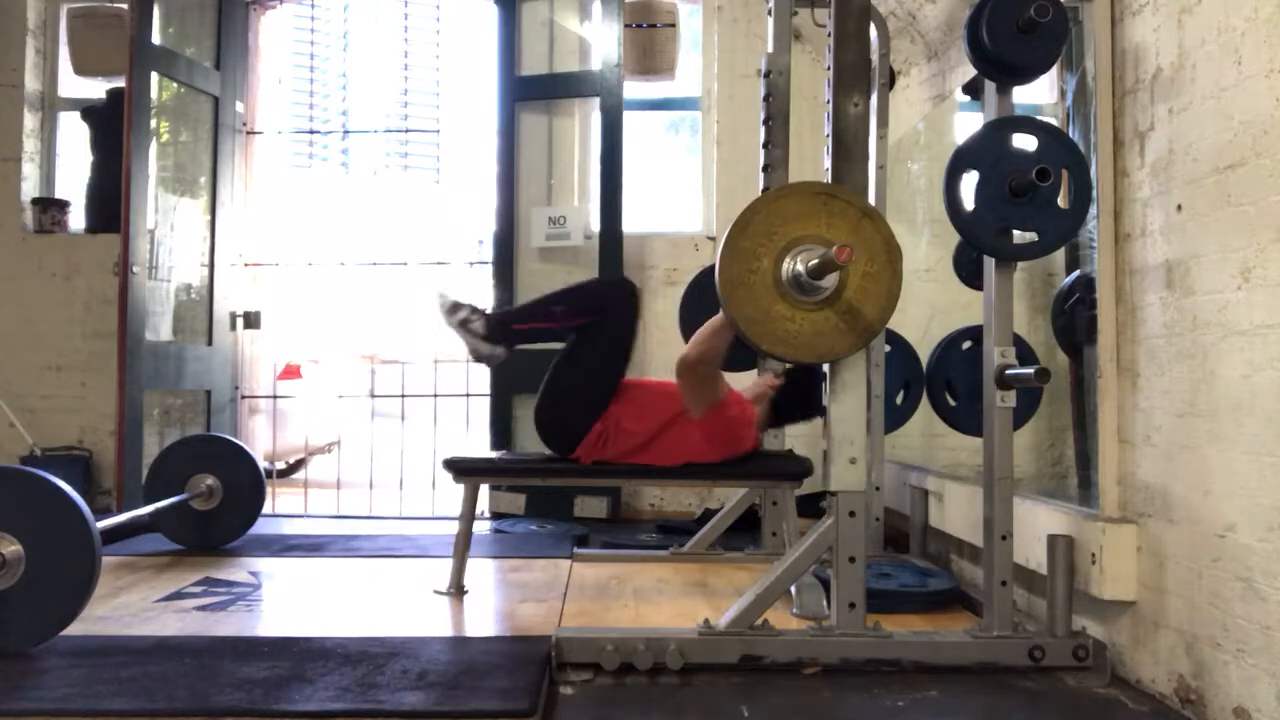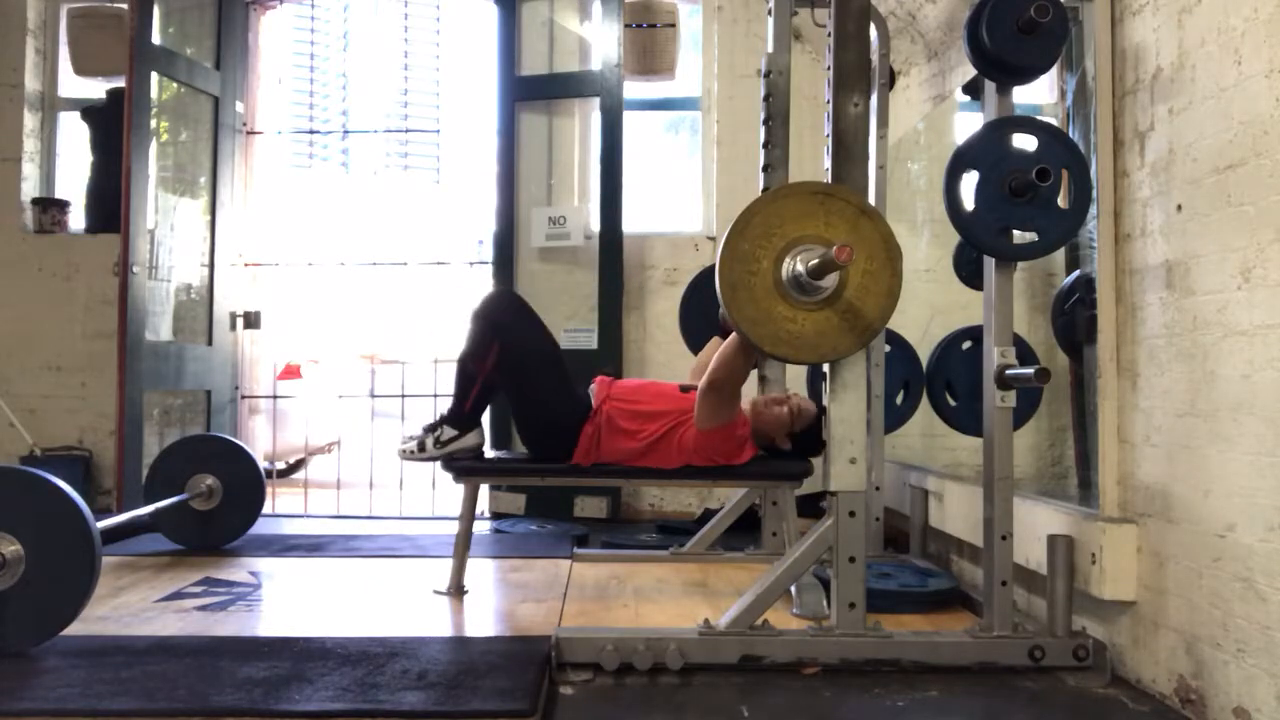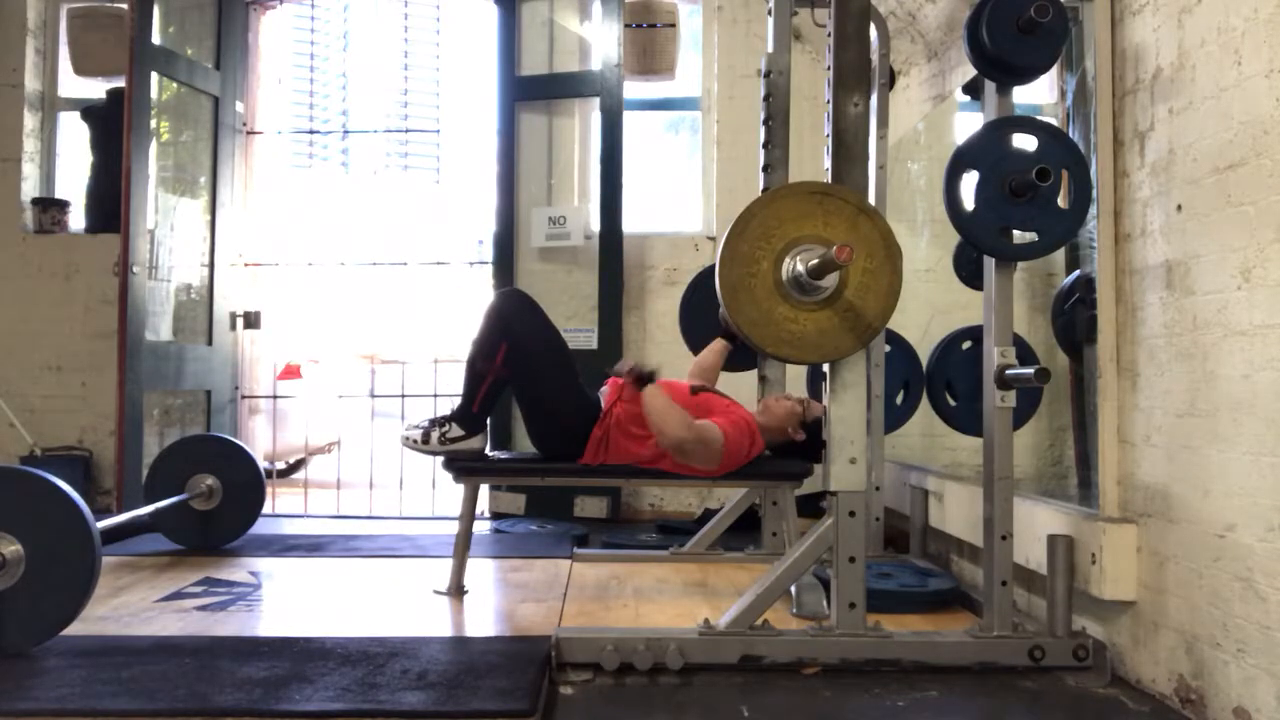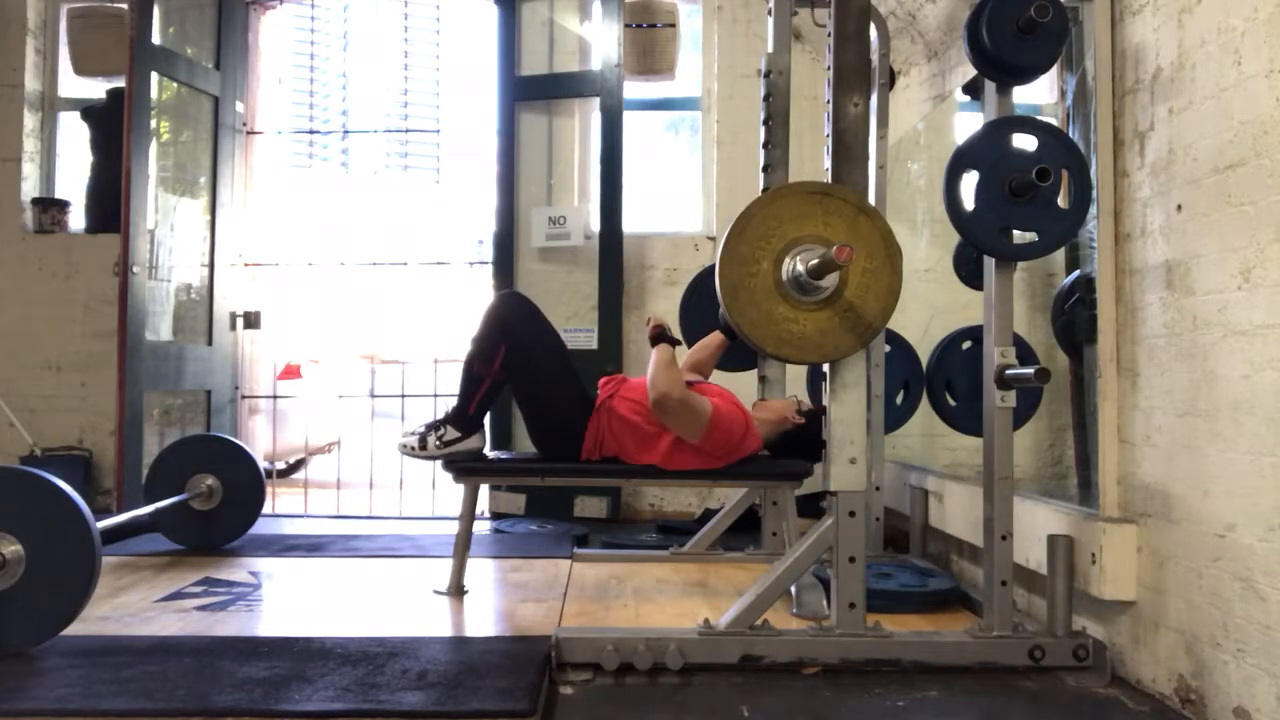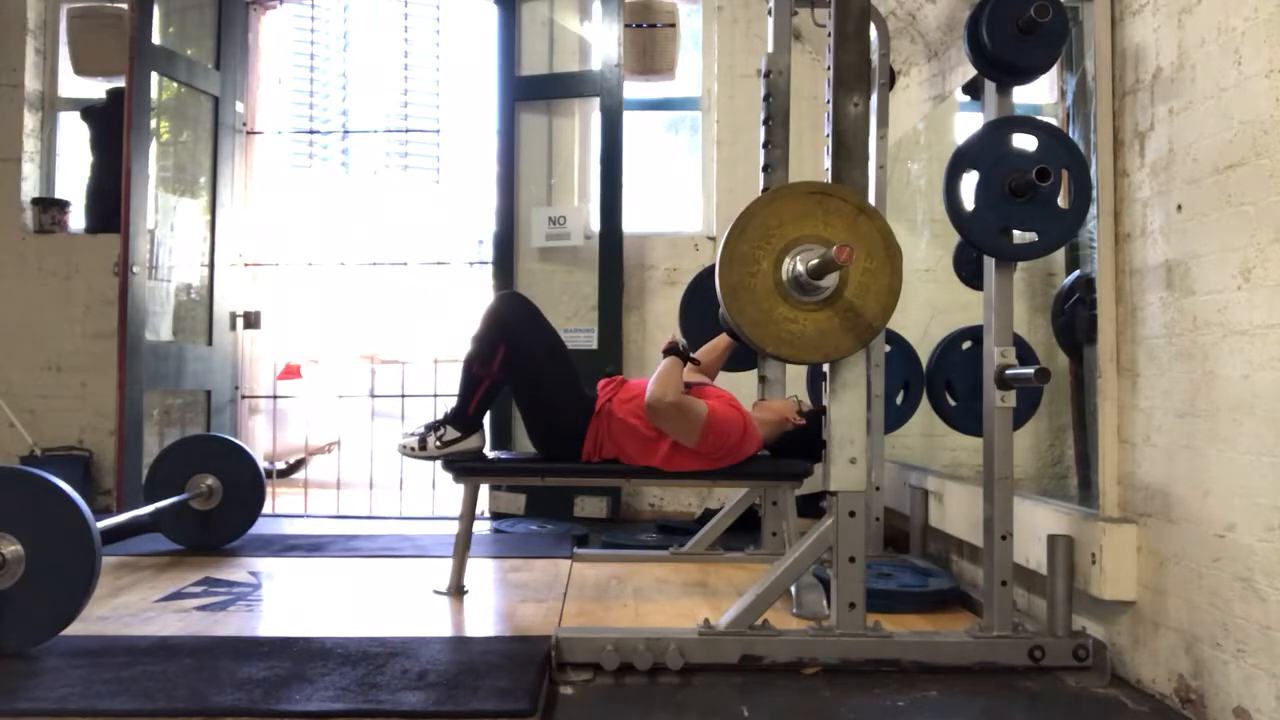
dt=1s
person 1, frame 1
left shoulder: (728, 422)
right shoulder: (740, 426)
left elbow: (691, 362)
right elbow: (698, 363)
left hip: (575, 427)
right hip: (582, 426)
left knee: (616, 295)
right knee: (614, 301)
left ankle: (492, 332)
right ankle: (494, 333)
person 1, frame 2
left shoulder: (729, 443)
right shoulder: (735, 426)
left elbow: (717, 382)
right elbow: (701, 377)
right wrist: (732, 326)
left hip: (569, 434)
right hip: (584, 413)
left knee: (498, 311)
right knee: (504, 308)
left ankle: (458, 429)
right ankle: (461, 425)
person 1, frame 3
left shoulder: (740, 436)
right shoulder: (738, 424)
left elbow: (679, 440)
right elbow: (695, 384)
left wrist: (643, 381)
right wrist: (730, 335)
left hip: (580, 434)
right hip: (591, 415)
left knee: (509, 309)
right knee: (513, 308)
left ankle: (466, 427)
right ankle: (467, 423)
person 1, frame 4
left shoulder: (733, 428)
right shoulder: (736, 425)
left elbow: (666, 397)
right elbow: (689, 372)
left wrist: (662, 340)
right wrist: (729, 330)
left hip: (578, 431)
right hip: (589, 418)
left knee: (510, 311)
right knee: (513, 312)
left ankle: (461, 428)
right ankle: (463, 425)
person 1, frame 5
left shoulder: (732, 430)
right shoulder: (736, 424)
left elbow: (660, 404)
right elbow: (697, 372)
left wrist: (674, 354)
right wrist: (736, 331)
left hip: (576, 432)
right hip: (587, 418)
left knee: (508, 312)
right knee: (511, 313)
left ankle: (461, 427)
right ankle: (462, 424)
